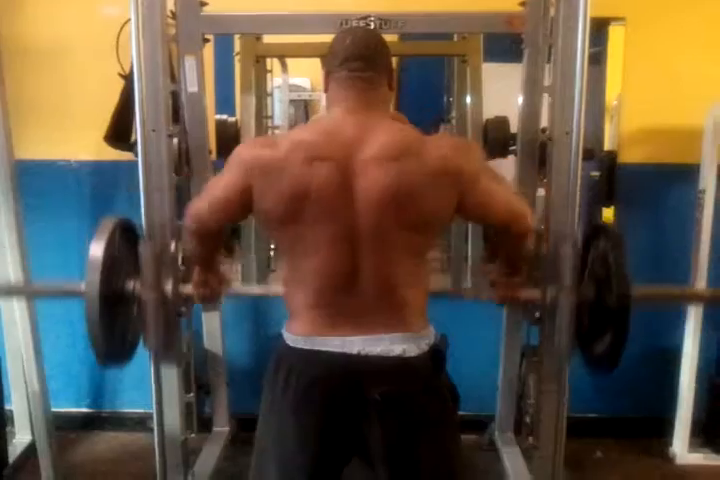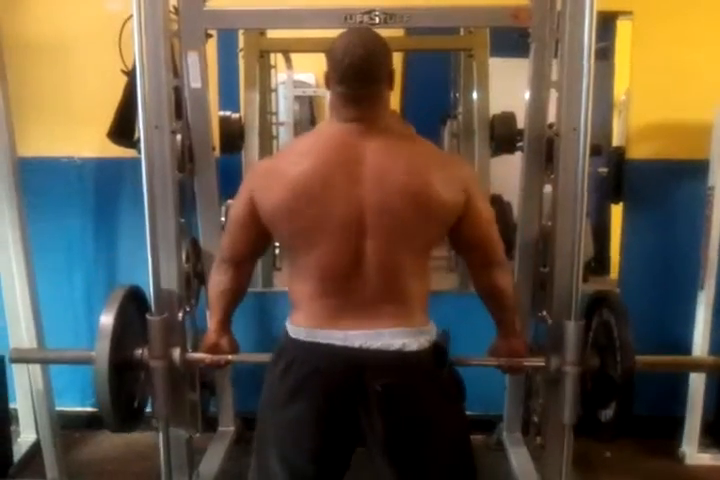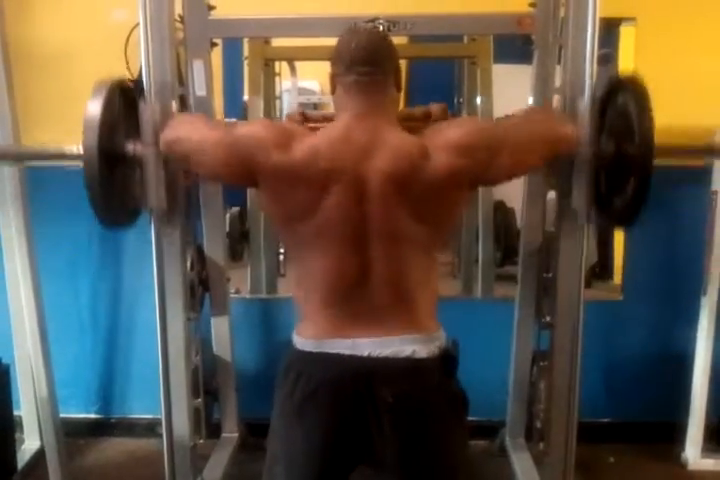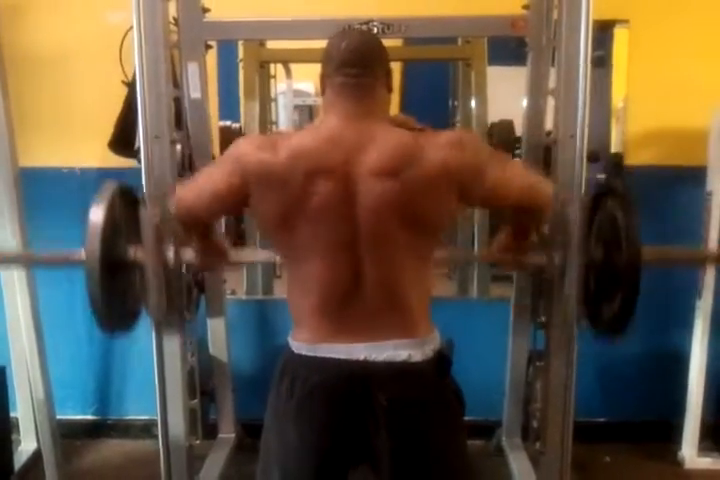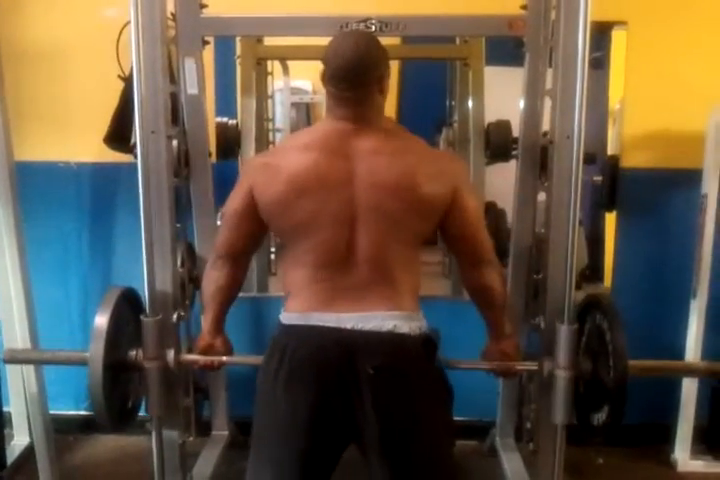
dt=0.7s
person 1, frame 1
left shoulder: (265, 158)
right shoulder: (442, 159)
left elbow: (198, 225)
right elbow: (519, 224)
left wrist: (206, 271)
right wrist: (509, 272)
left hip: (307, 364)
right hip: (405, 365)
person 1, frame 2
left shoulder: (273, 171)
right shoulder: (445, 171)
left elbow: (231, 261)
right elbow: (491, 265)
left wrist: (218, 329)
right wrist: (509, 334)
left hip: (310, 360)
right hip: (406, 359)
person 1, frame 3
left shoulder: (278, 155)
right shoulder: (446, 157)
left elbow: (176, 136)
right elbow: (560, 131)
left hip: (318, 367)
right hip: (415, 366)
person 1, frame 4
left shoulder: (263, 160)
right shoulder: (442, 157)
left elbow: (185, 207)
right elbow: (537, 196)
left wrist: (209, 243)
right wrist: (516, 237)
left hip: (313, 372)
right hip: (409, 371)
person 1, frame 5
left shoulder: (269, 165)
right shoulder: (437, 167)
left elbow: (227, 258)
right elbow: (480, 264)
left wrist: (211, 329)
right wrist: (500, 334)
left hip: (303, 346)
right hip: (397, 349)
